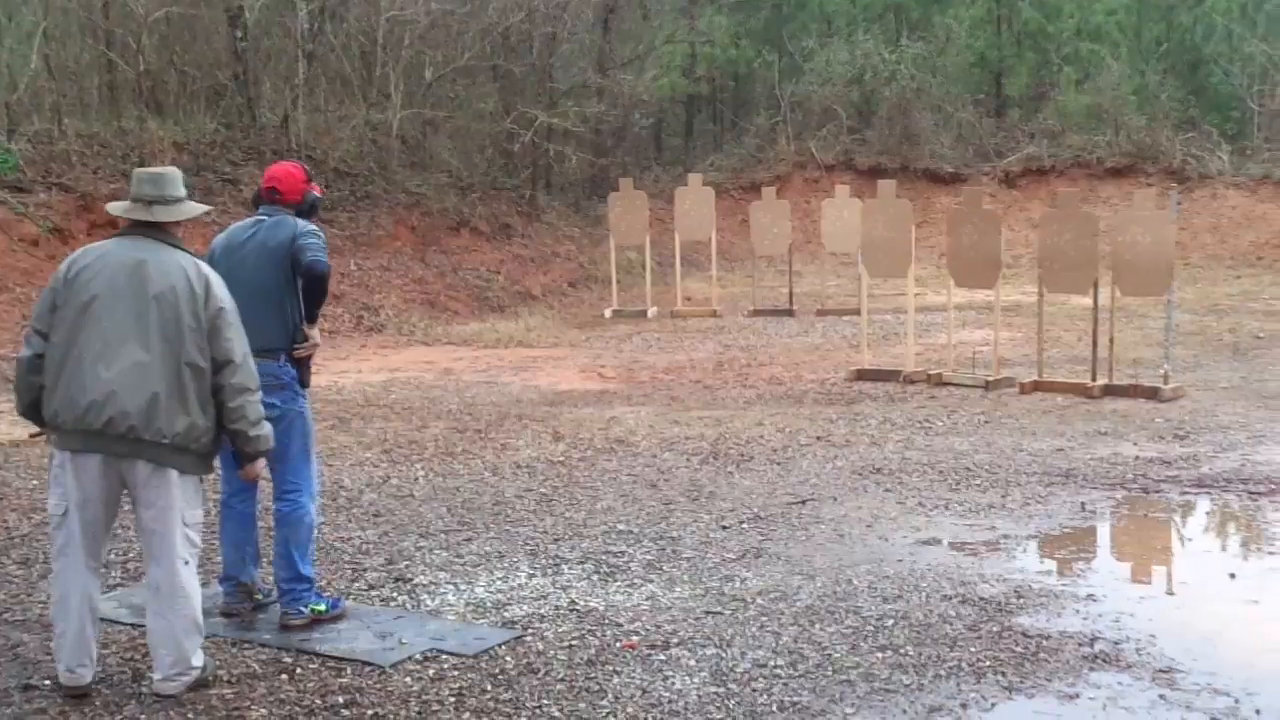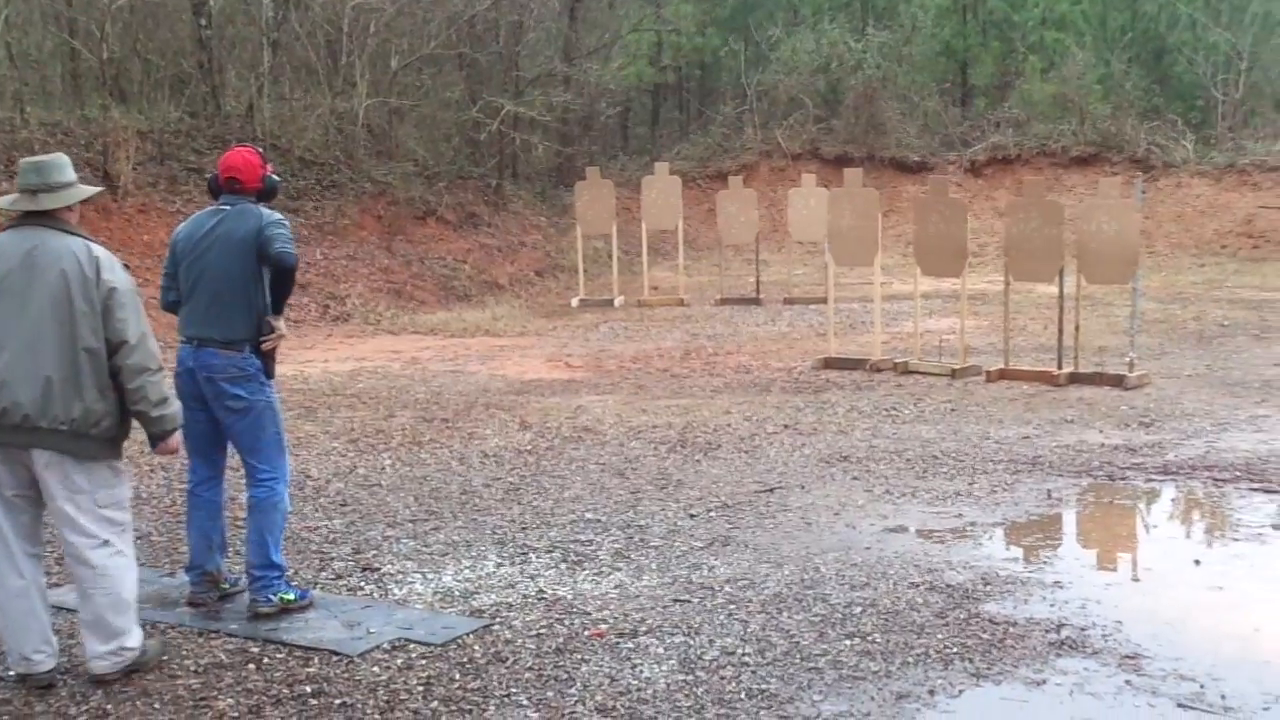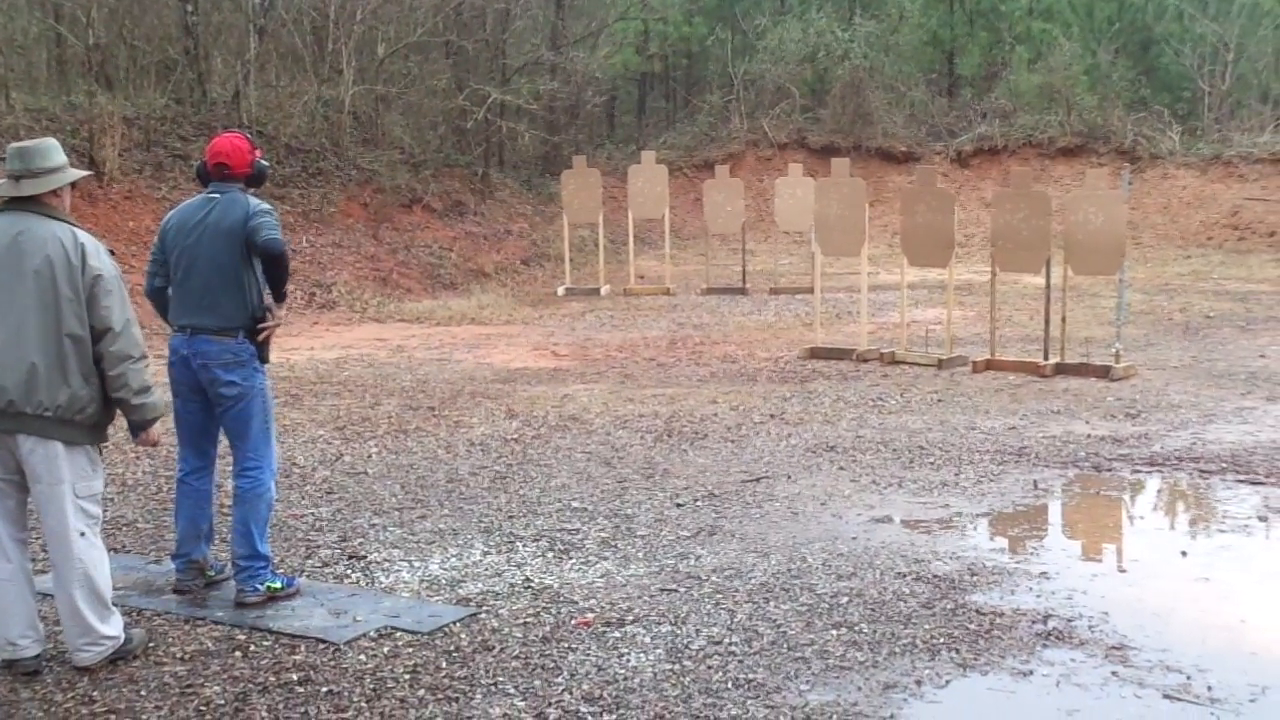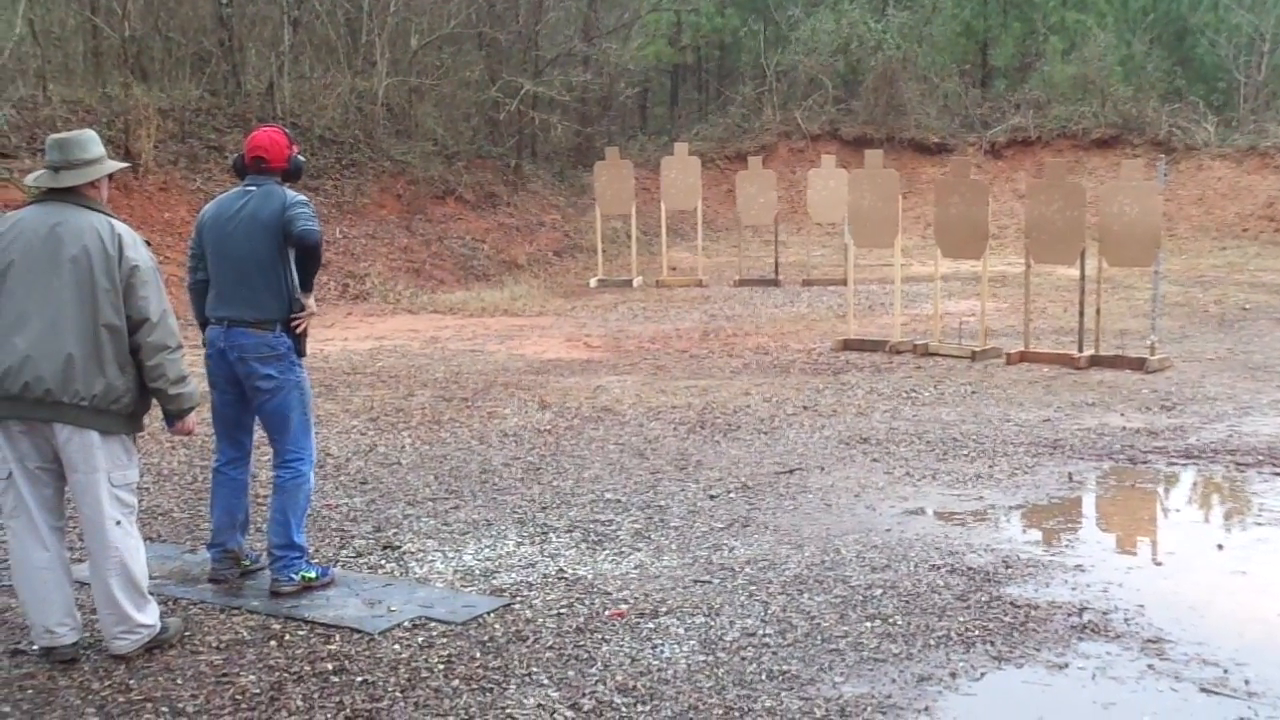
dt=0.7s
person 1, frame 1
left shoulder: (79, 264)
right shoulder: (200, 278)
left elbow: (36, 352)
right elbow: (234, 372)
left wrist: (38, 413)
right wrist: (251, 443)
left hip: (82, 432)
right hip: (164, 437)
left knee: (75, 554)
right knee: (171, 558)
left ankle: (73, 670)
right ankle: (176, 670)
person 1, frame 2
right shoulder: (94, 262)
right elbow: (134, 352)
right wrist: (161, 422)
right hip: (70, 425)
right knee: (101, 538)
right ankle: (114, 648)
person 1, frame 3
right shoulder: (80, 248)
right elbow: (117, 342)
right wrist: (141, 411)
right hip: (54, 411)
right knee: (73, 529)
right ankle: (96, 641)
person 1, frame 4
right shoulder: (116, 238)
right elbow: (154, 332)
right wrist: (178, 401)
right hip: (89, 400)
right knee: (109, 519)
left ankle: (54, 634)
right ankle: (131, 630)
person 2, frame 1
left shoulder: (224, 239)
right shoulder: (300, 232)
right elbow: (316, 269)
right wrist: (309, 323)
right hip: (274, 373)
left knee: (236, 486)
right knee: (295, 489)
left ankle: (238, 589)
right ankle: (298, 599)
person 2, frame 2
left shoulder: (186, 229)
right shoulder: (265, 221)
left elbow: (169, 299)
right elbow: (285, 261)
right wrist: (275, 313)
left hip: (190, 360)
right hip: (239, 364)
left knee: (204, 475)
right knee: (268, 475)
left ankle: (205, 579)
right ankle: (268, 587)
person 2, frame 3
left shoulder: (176, 217)
right shoulder: (252, 209)
left elbow: (154, 287)
right elbow: (274, 249)
right wrist: (278, 300)
left hip: (183, 351)
right hip: (232, 351)
left knee: (194, 463)
right knee: (254, 466)
left ankle: (191, 566)
right ankle: (254, 578)
person 2, frame 4
left shoulder: (212, 211)
right shoulder: (289, 201)
left elbow: (197, 282)
right elbow: (309, 239)
right wrist: (306, 291)
left hip: (220, 341)
right hip: (268, 344)
left knee: (230, 455)
right knee: (294, 456)
left ankle: (225, 556)
right ankle: (288, 568)
